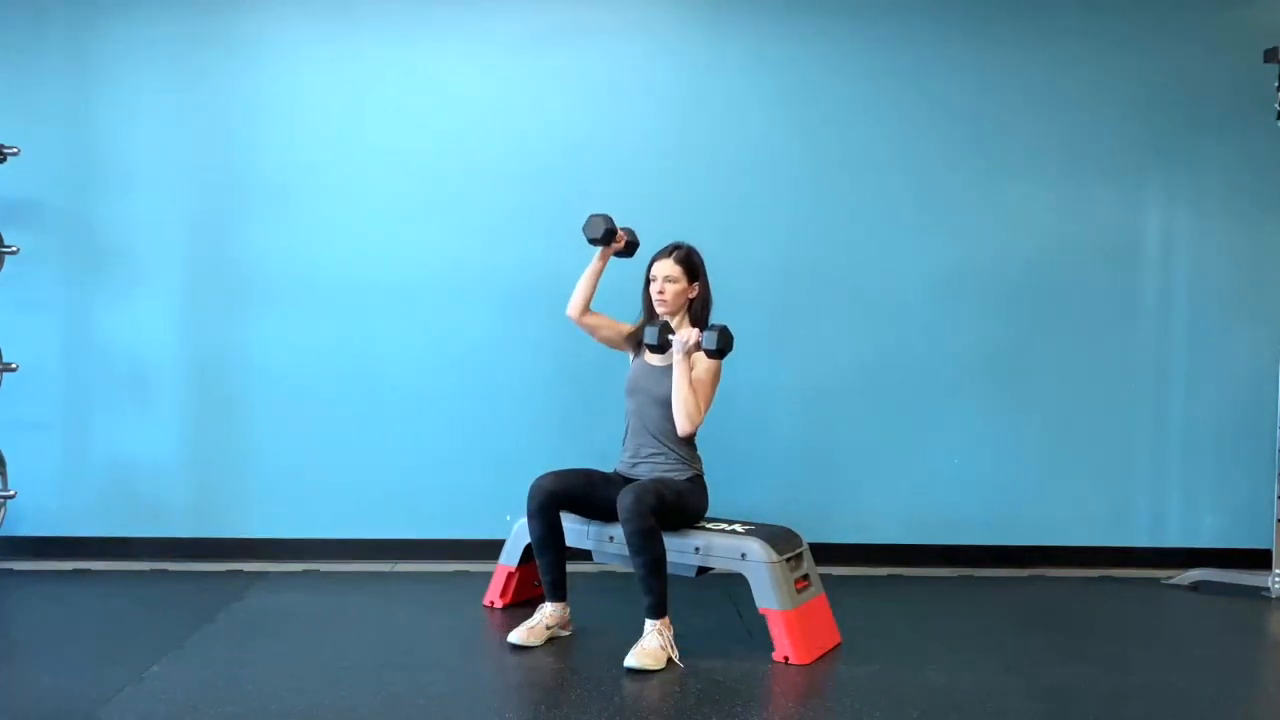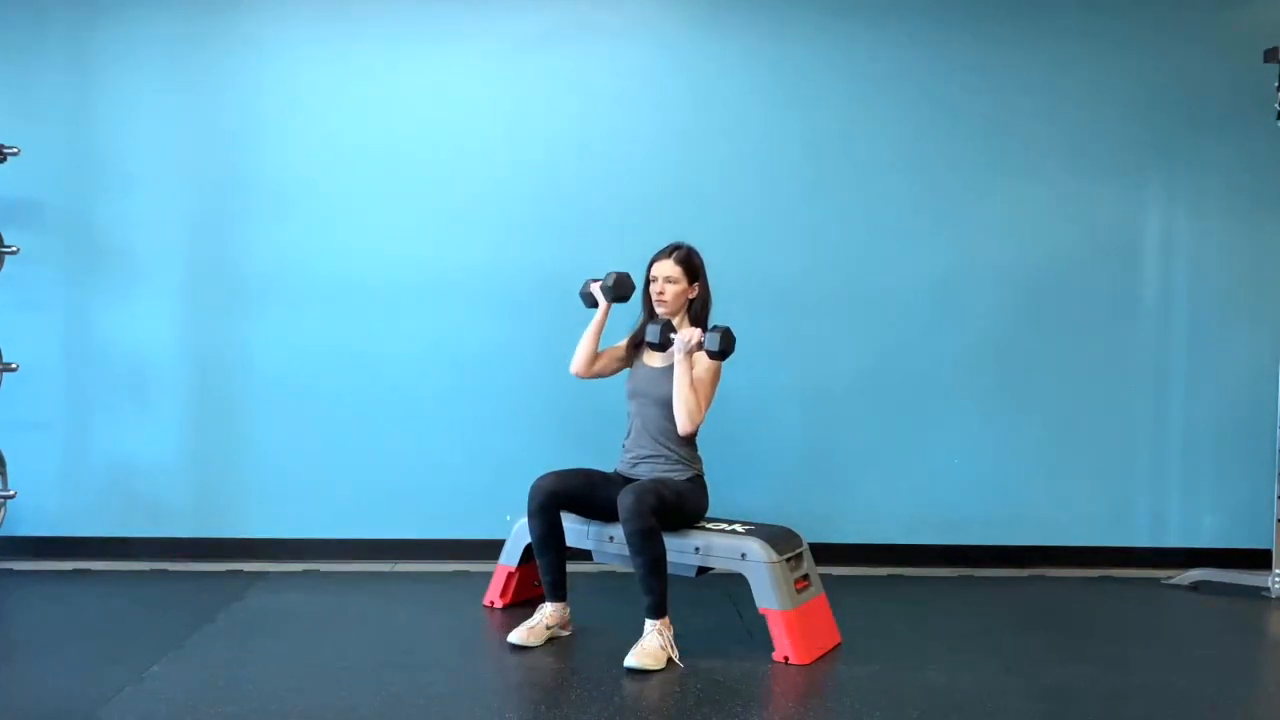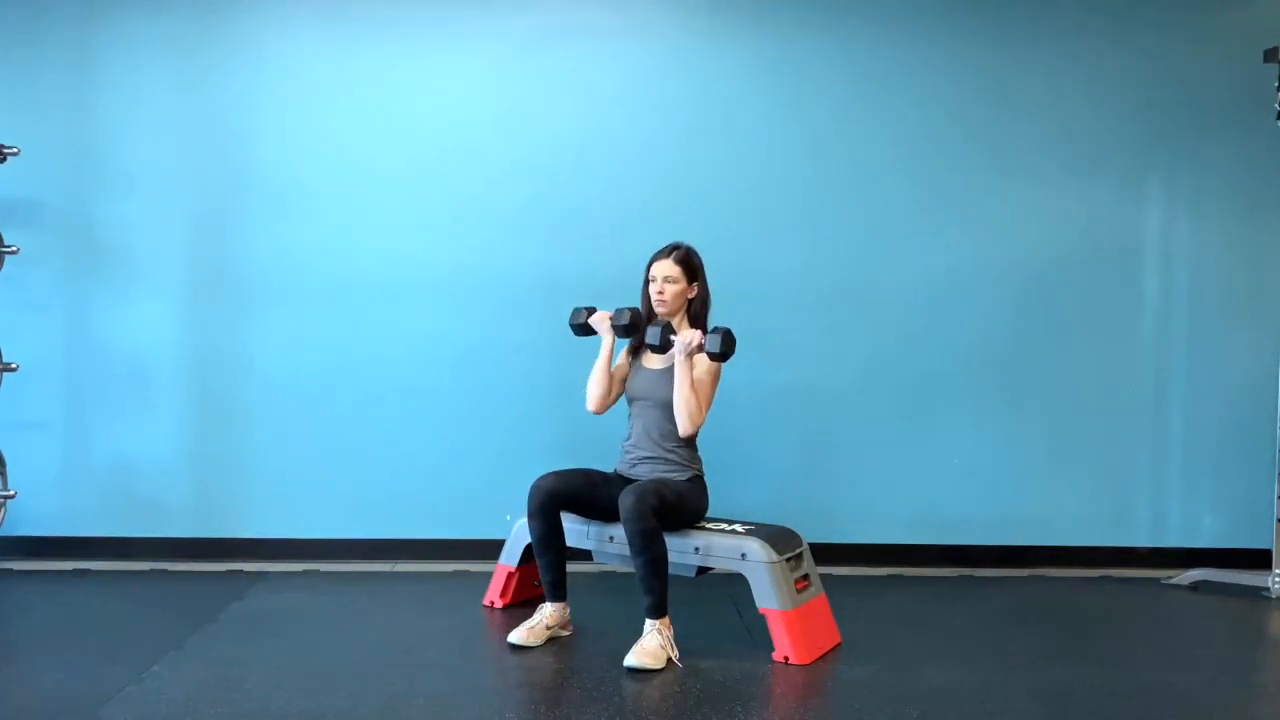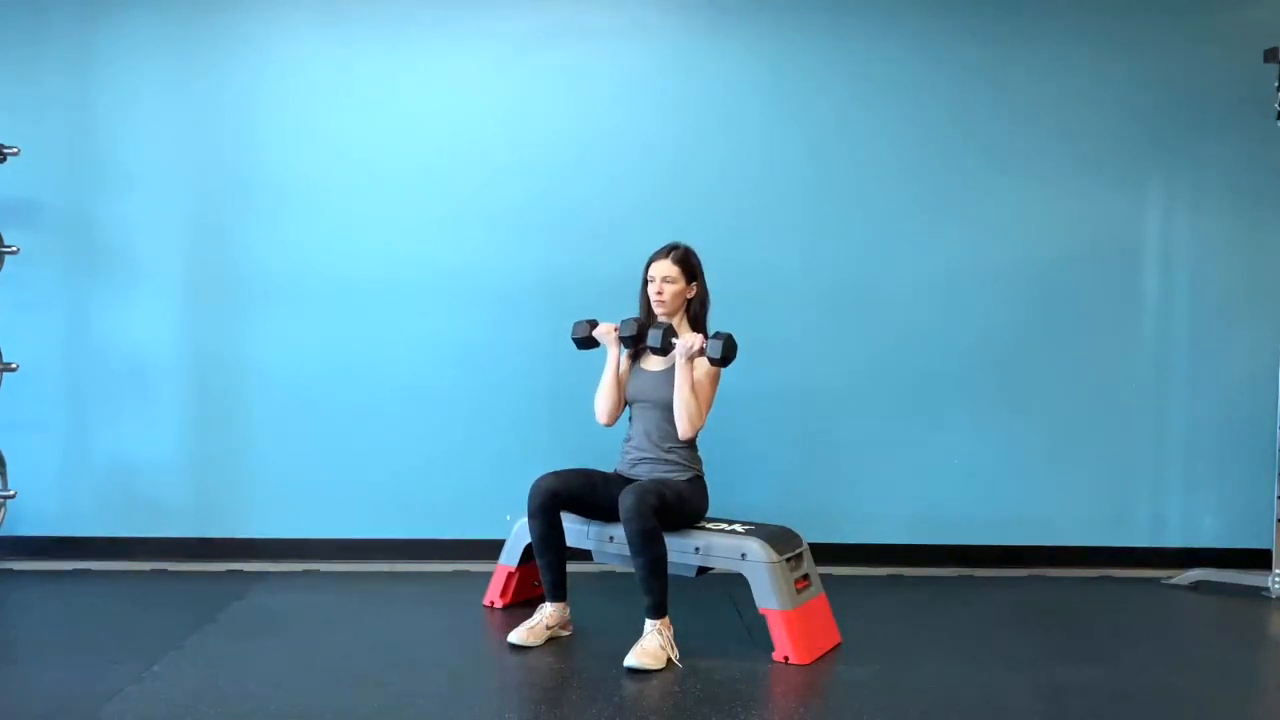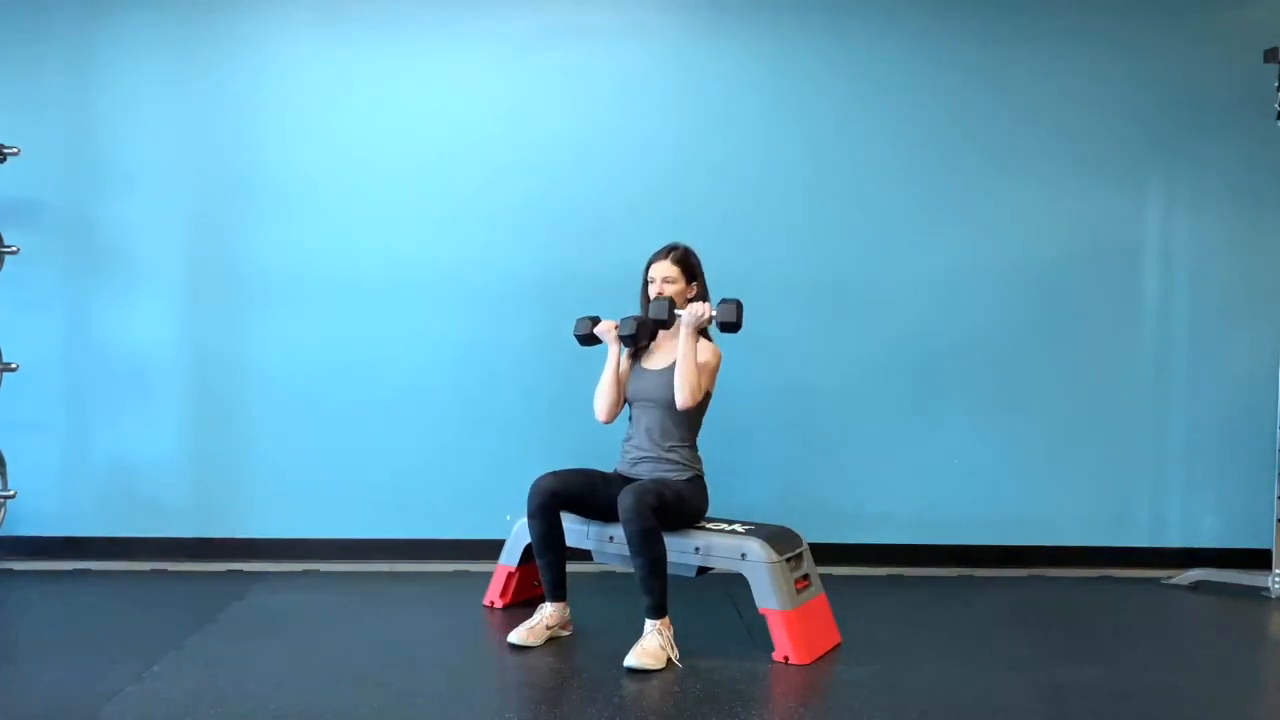
dt=0.3s
person 1, frame 1
left shoulder: (704, 353)
right shoulder: (639, 340)
left elbow: (686, 426)
right elbow: (576, 315)
left wrist: (681, 357)
right wrist: (602, 256)
left hip: (680, 487)
right hip: (626, 478)
left knee: (635, 502)
right knee: (545, 489)
left ankle: (658, 628)
right ankle: (555, 611)
person 1, frame 2
left shoulder: (703, 351)
right shoulder: (638, 344)
left elbow: (687, 424)
right elbow: (580, 367)
left wrist: (682, 357)
right wrist: (603, 310)
left hip: (680, 486)
right hip: (626, 477)
left knee: (635, 501)
right knee: (545, 489)
left ankle: (658, 627)
right ankle: (555, 610)
person 1, frame 3
left shoulder: (702, 351)
right shoulder: (637, 345)
left elbow: (688, 425)
right elbow: (595, 403)
left wrist: (683, 359)
right wrist: (607, 341)
left hip: (679, 485)
right hip: (626, 477)
left knee: (636, 502)
right knee: (544, 489)
left ankle: (658, 627)
right ankle: (555, 610)
person 1, frame 4
left shoulder: (701, 352)
right shoulder: (638, 347)
left elbow: (688, 429)
right elbow: (606, 416)
left wrist: (683, 361)
right wrist: (613, 351)
left hip: (679, 486)
right hip: (626, 477)
left knee: (636, 502)
right knee: (545, 489)
left ankle: (658, 627)
right ankle: (555, 610)
person 1, frame 5
left shoulder: (705, 351)
right shoulder: (639, 347)
left elbow: (686, 398)
right elbow: (605, 412)
left wrist: (687, 330)
right wrist: (613, 349)
left hip: (679, 485)
right hip: (627, 476)
left knee: (636, 502)
right knee: (544, 488)
left ankle: (658, 627)
right ankle: (555, 610)
